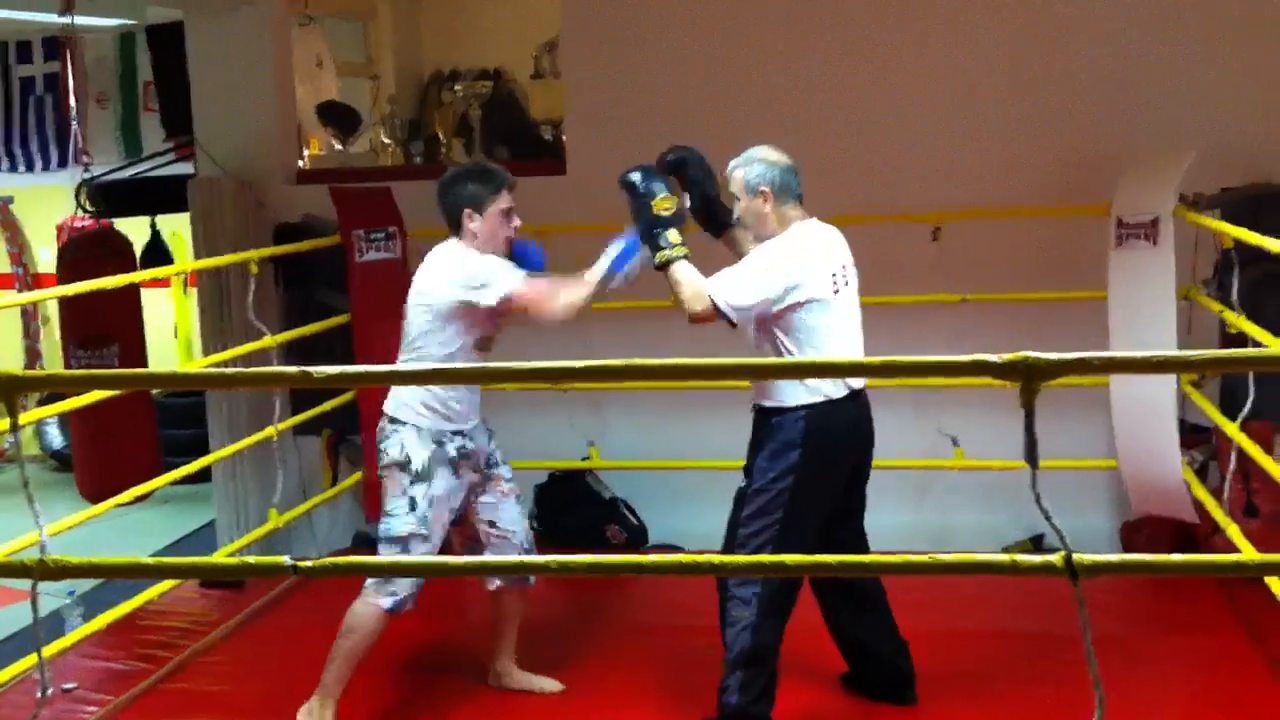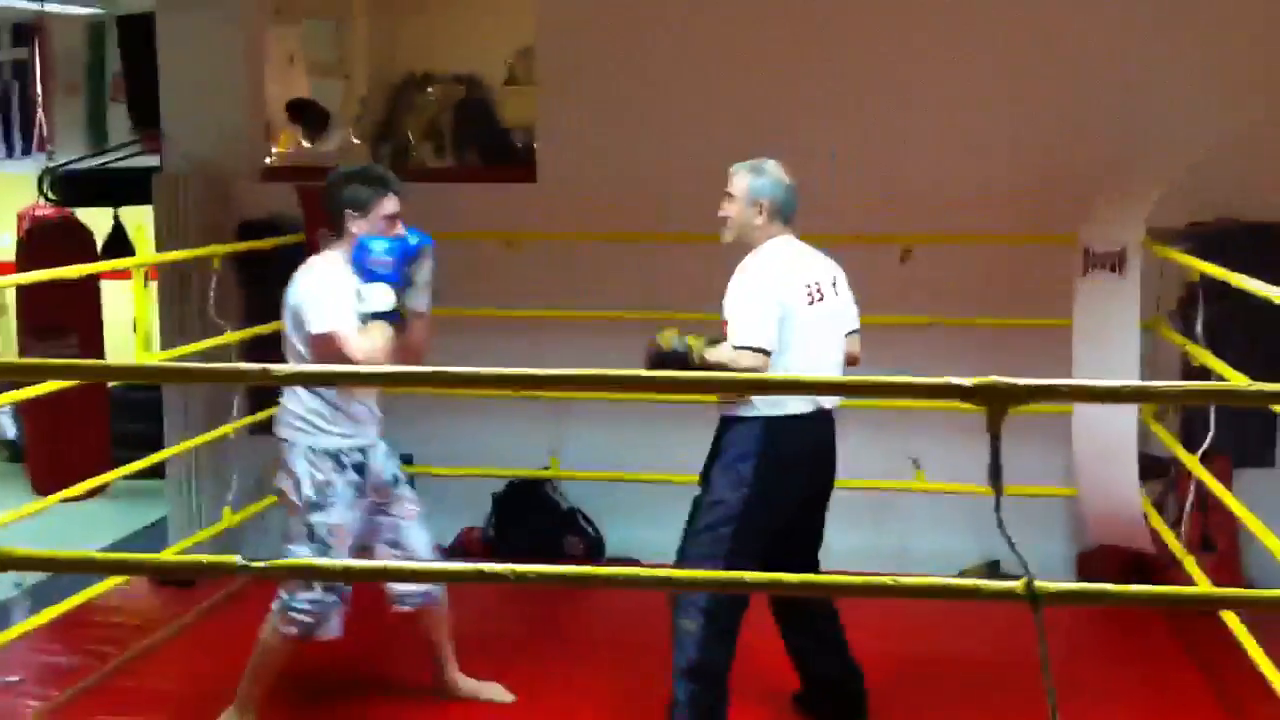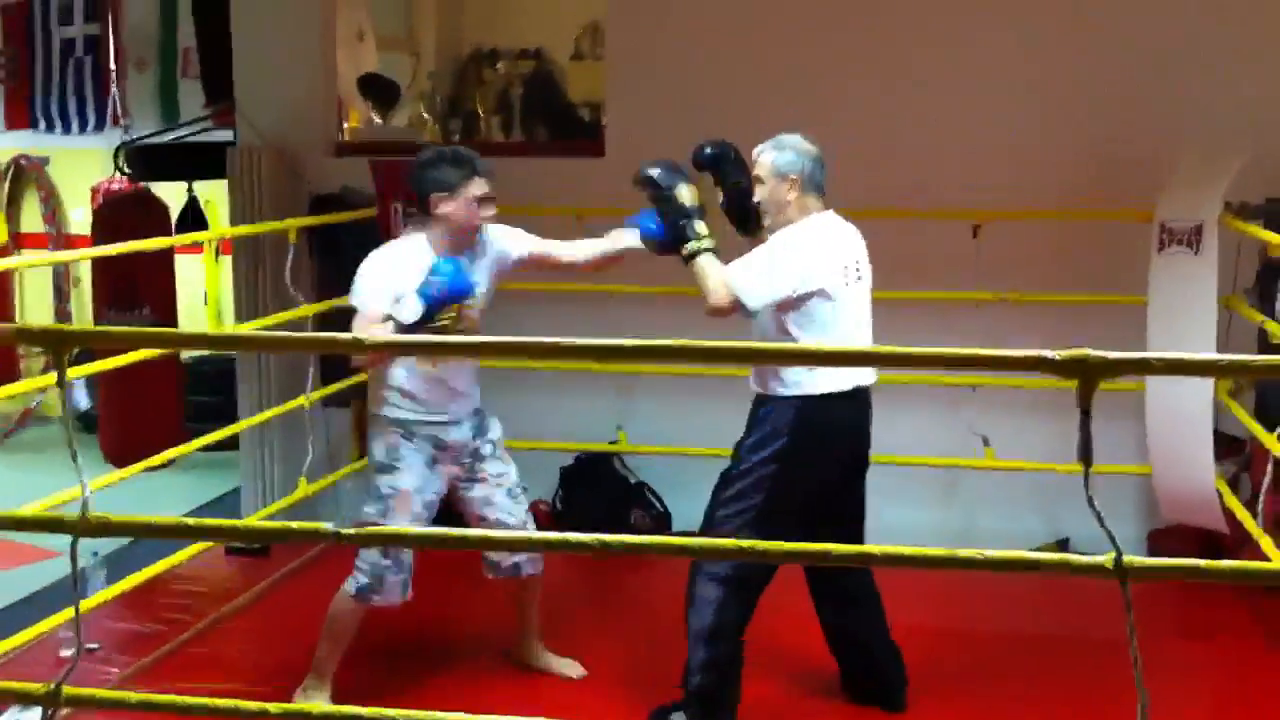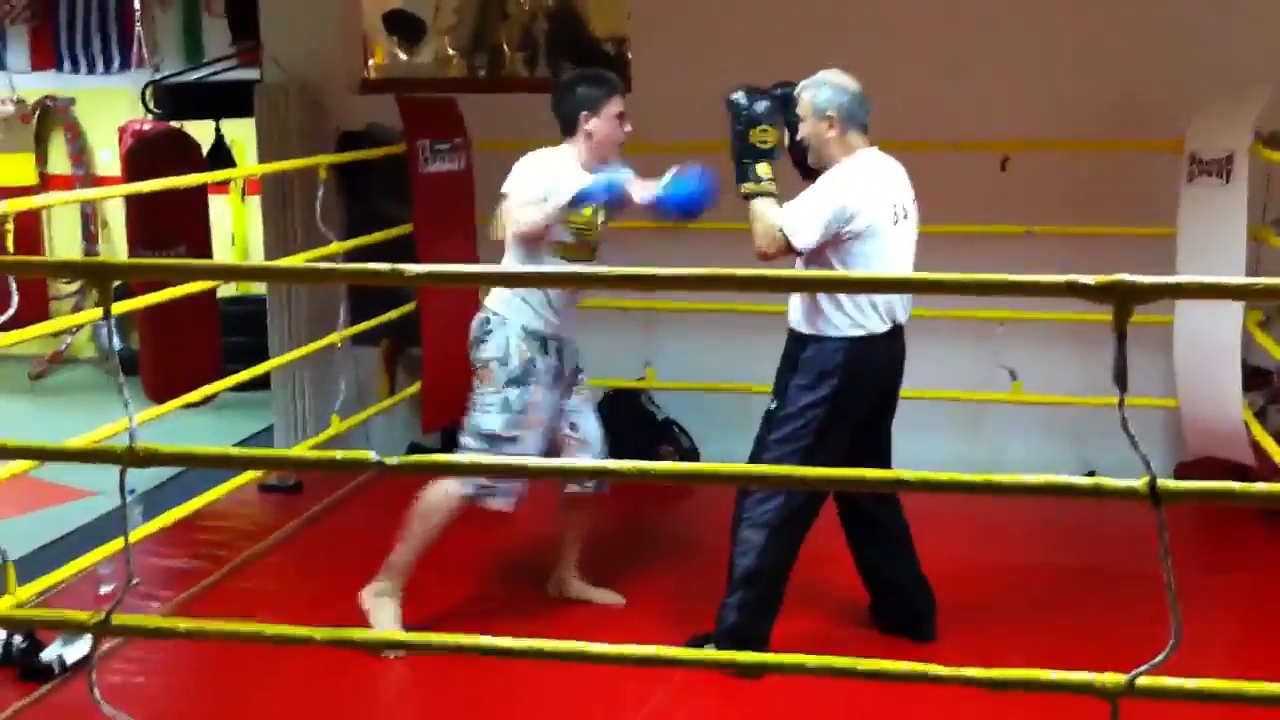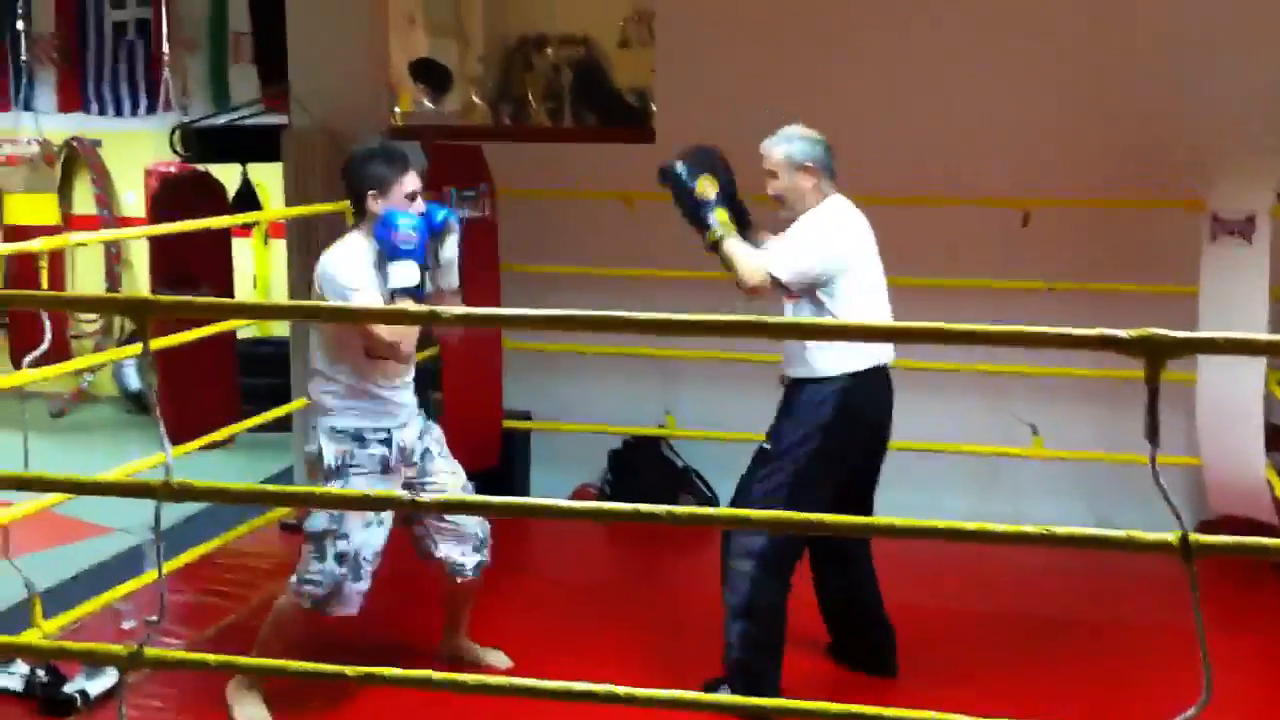
dt=1s
person 1, frame 1
left shoulder: (788, 256)
right shoulder: (824, 238)
left elbow: (699, 304)
right elbow: (758, 271)
left wrist: (662, 232)
right wrist: (712, 212)
left hip: (801, 429)
right hip: (844, 417)
left knee: (752, 567)
right knee: (840, 551)
right ankle: (886, 672)
person 1, frame 2
left shoulder: (758, 271)
right shoulder: (822, 267)
left elbow: (744, 363)
right elbow: (850, 351)
left wrist: (692, 352)
left hip: (763, 439)
right hip: (813, 435)
left knee: (706, 576)
right knee: (793, 569)
person 1, frame 3
left shoulder: (803, 245)
right shoulder: (841, 235)
left elbow: (723, 296)
right elbow: (772, 257)
left wrist: (689, 224)
right wrist: (735, 192)
left hip: (801, 420)
right hip: (845, 414)
left knee: (726, 553)
right knee: (837, 554)
person 1, frame 4
left shoulder: (847, 186)
right shoulder: (886, 172)
left elbow: (770, 241)
right elbow: (820, 199)
left wrist: (754, 162)
right wrist: (788, 146)
left hip: (833, 360)
right hip: (875, 351)
left knee: (771, 494)
right knee: (868, 485)
left ankle: (740, 635)
right ankle: (907, 609)
person 1, frame 5
left shoulder: (829, 228)
right shoulder: (834, 224)
left elbow: (756, 277)
right elbow: (774, 262)
left hip: (832, 397)
right hip: (857, 393)
left knee: (758, 525)
right knee: (836, 525)
left ankle: (751, 678)
right ankle: (866, 646)
person 2, frame 1
left shoulder: (484, 266)
right shoulder: (458, 268)
right elbow: (555, 306)
right wrist: (612, 262)
left hip: (468, 432)
right hip: (418, 436)
left knee: (512, 542)
right knee: (398, 579)
left ankle: (504, 667)
person 2, frame 2
left shoulder: (367, 273)
right shoulder: (318, 282)
left elbow: (411, 354)
right elbow: (367, 365)
left wrist: (417, 285)
right wrist: (378, 293)
left hip: (368, 448)
right hip: (318, 455)
left knee: (417, 563)
right knee: (311, 596)
person 2, frame 3
left shoulder: (489, 242)
right shoulder: (384, 265)
left elbow: (567, 254)
right elbow: (366, 355)
left wrist: (636, 236)
right wrist: (416, 313)
left hip: (468, 423)
right hip: (407, 432)
left knee: (517, 534)
right knee: (379, 564)
left ankle: (531, 646)
right ankle: (316, 687)
person 2, frame 4
left shoulder: (609, 173)
right shoulder: (540, 166)
left elbow: (665, 199)
right elbow: (512, 233)
left wrist: (683, 189)
right wrist: (569, 203)
left hip: (554, 341)
right hip: (516, 335)
left knee: (586, 454)
left ankle: (566, 575)
right ankle: (386, 587)
person 2, frame 5
left shoulder: (399, 247)
right shoulder: (344, 264)
right elbow: (396, 348)
left wrist: (446, 264)
right wrist: (405, 270)
left hip: (408, 427)
right hip: (350, 437)
left knee: (467, 538)
right knee: (332, 575)
left ankle: (457, 638)
